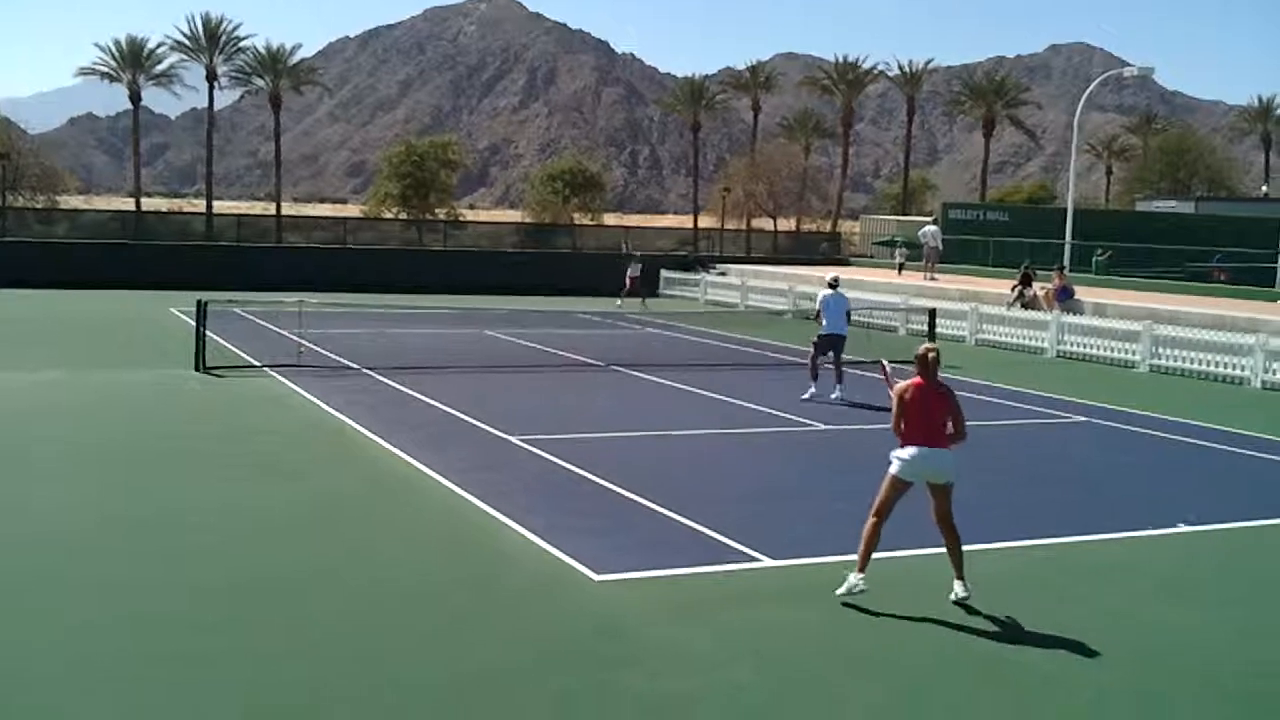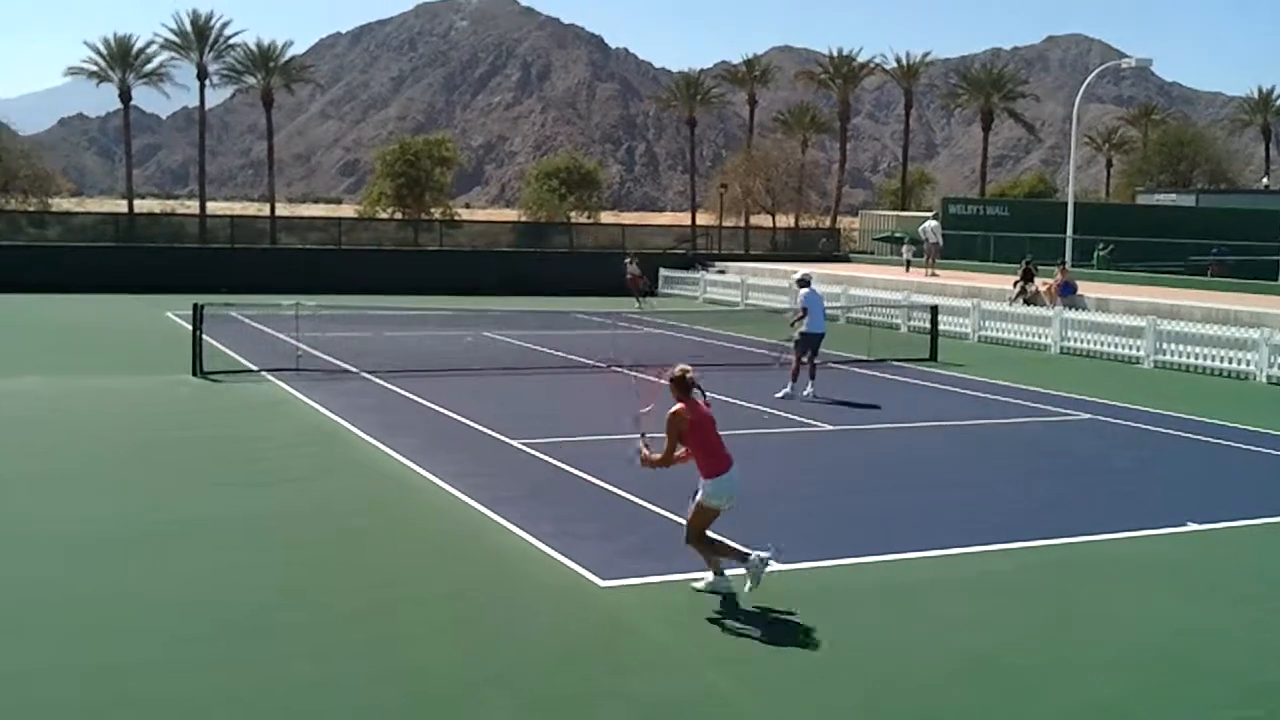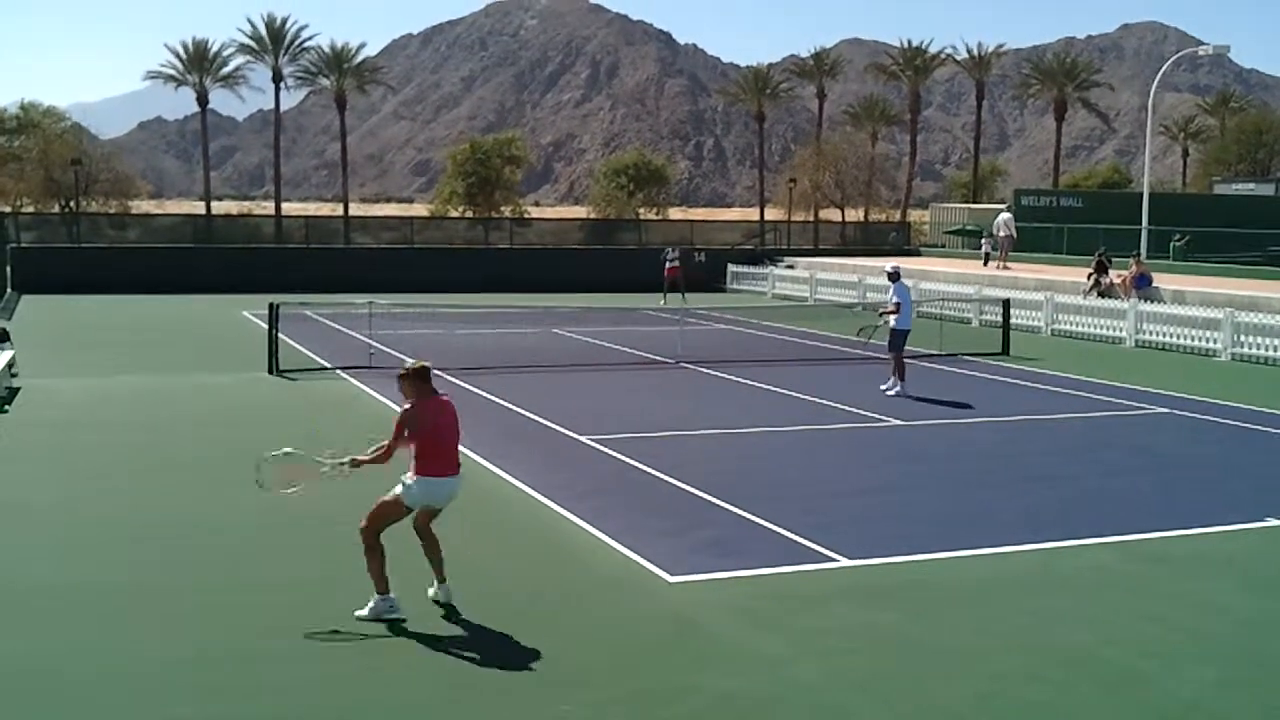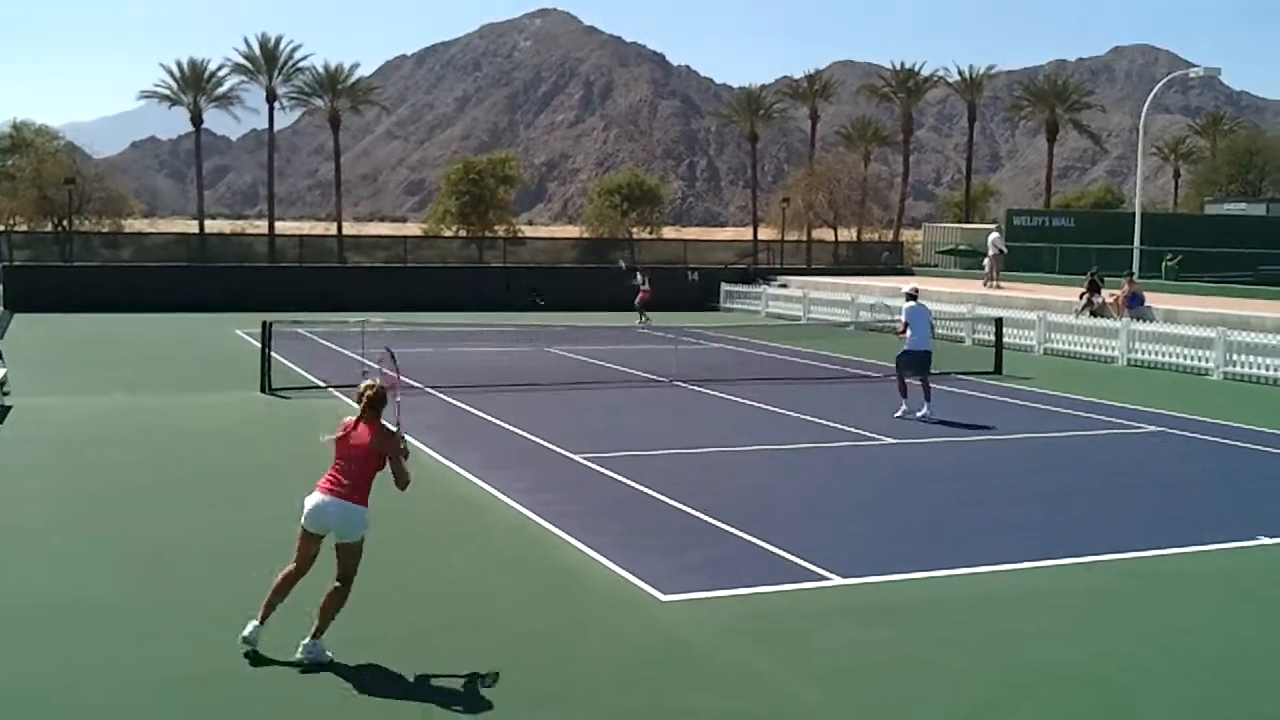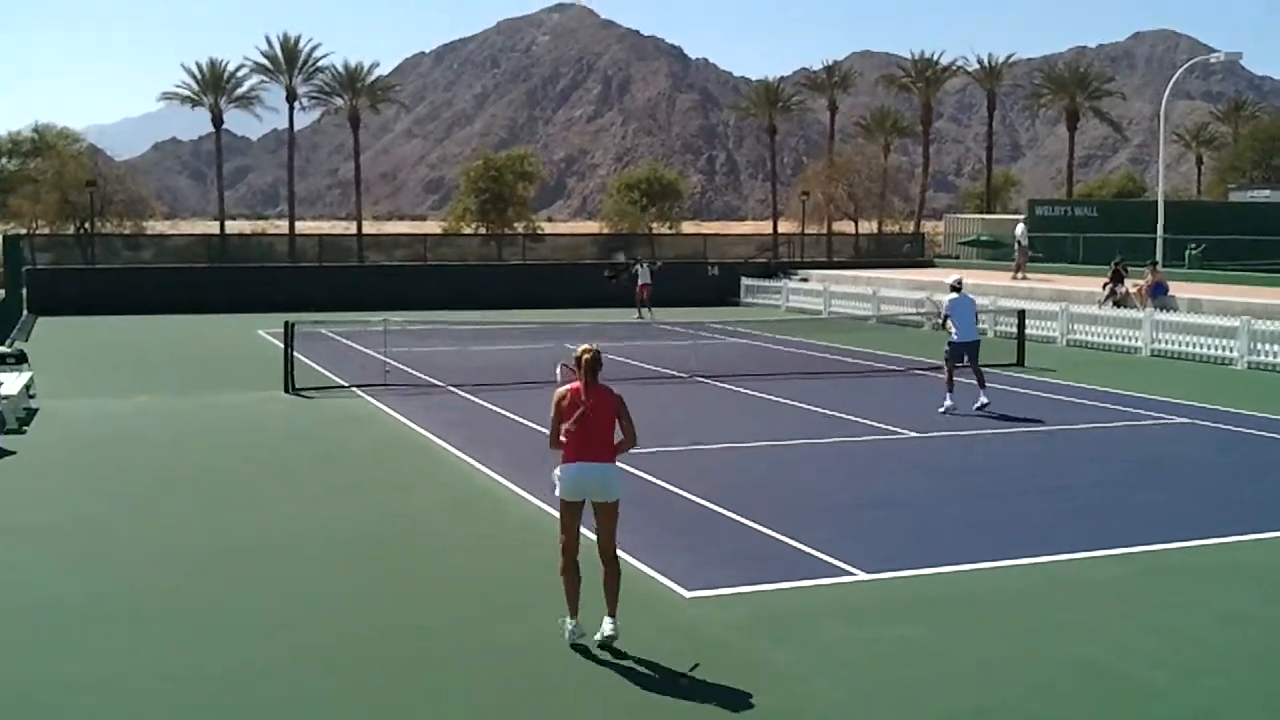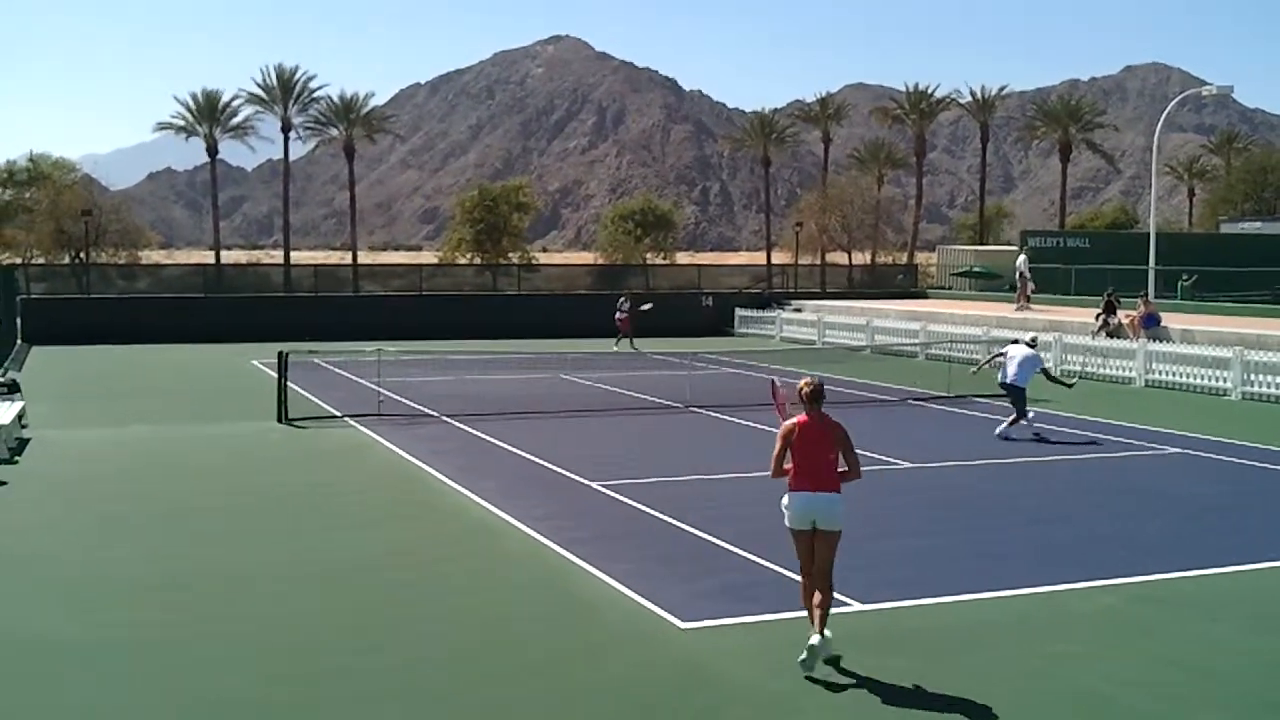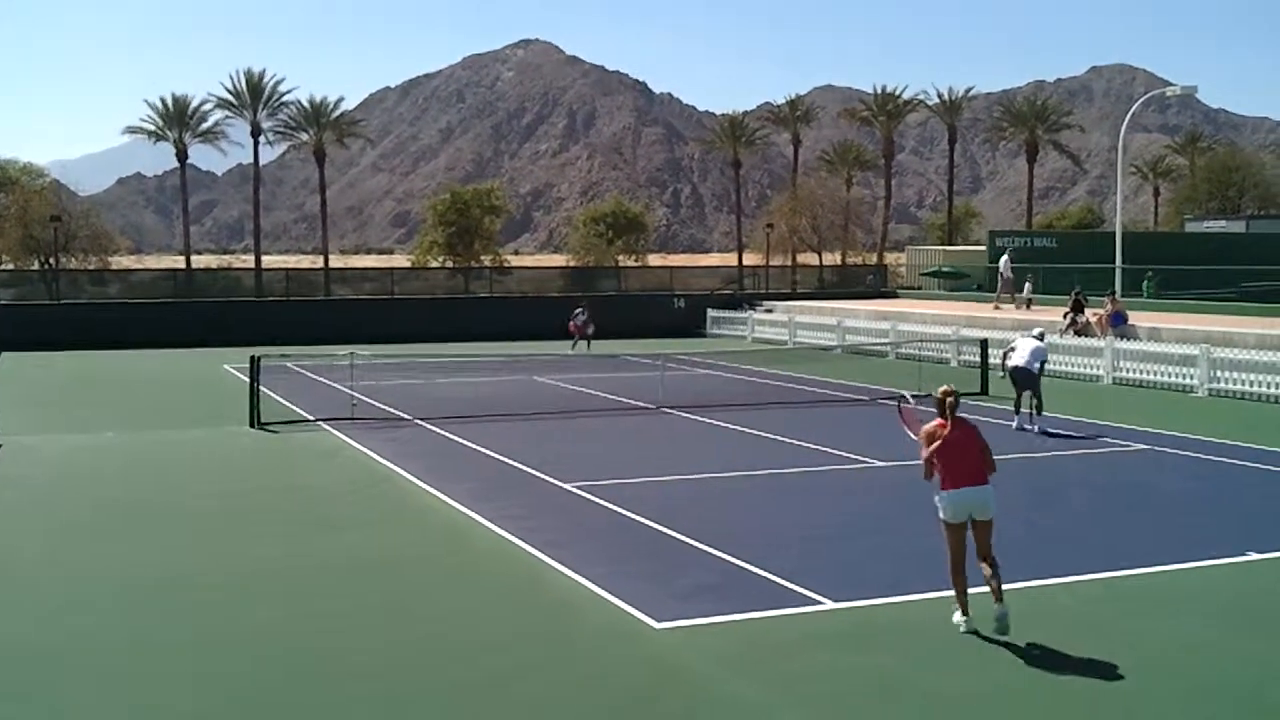
dt=0.7s
person 1, frame 1
left shoulder: (903, 389)
right shoulder: (947, 392)
left elbow: (896, 429)
right elbow: (960, 434)
left hip: (911, 456)
right hip: (941, 459)
left knee: (877, 516)
right knee: (946, 523)
left ankle: (858, 576)
right ankle: (960, 583)
person 1, frame 2
left shoulder: (676, 414)
right shoulder: (700, 406)
left elbow: (666, 460)
left wrist: (648, 457)
right wrist: (655, 459)
left hip: (716, 483)
right hip: (725, 475)
left knee: (694, 538)
right knee: (696, 533)
left ankle: (752, 560)
right ankle: (719, 578)
person 1, frame 3
left shoulder: (411, 411)
right shoulder: (446, 403)
left elbow: (387, 452)
left wrist: (362, 460)
left hip: (424, 483)
right hip: (451, 482)
left knee: (369, 529)
right knee: (421, 526)
left ankle: (384, 600)
right ankle: (441, 586)
person 1, frame 4
left shoulder: (346, 425)
right shoulder: (388, 438)
right elbow: (402, 484)
right wrist: (402, 456)
left hip: (319, 502)
right hip: (351, 512)
left knee: (299, 568)
right knee: (344, 581)
left ankle: (256, 625)
right ankle: (312, 643)
person 1, frame 5
left shoulder: (563, 394)
right shoulder: (613, 397)
left elbow: (554, 442)
right elbow: (630, 439)
left hip: (571, 472)
right hip: (605, 473)
left knee: (569, 552)
right knee: (608, 552)
left ankle: (572, 622)
right ankle: (610, 620)
person 1, frame 6
left shoulder: (789, 428)
right shoulder: (837, 428)
left elbow: (776, 472)
right elbow: (854, 472)
left hip: (798, 502)
right hip: (829, 502)
left knee: (808, 574)
right knee: (823, 577)
left ankle: (818, 636)
right ankle: (818, 637)
person 1, frame 7
left shoulder: (930, 431)
right shoulder: (972, 427)
left elbow: (928, 474)
right elbow: (991, 467)
left hip: (953, 496)
right hip: (982, 492)
left knee: (957, 559)
right knee: (986, 556)
left ankle: (964, 616)
right ankle: (999, 604)
